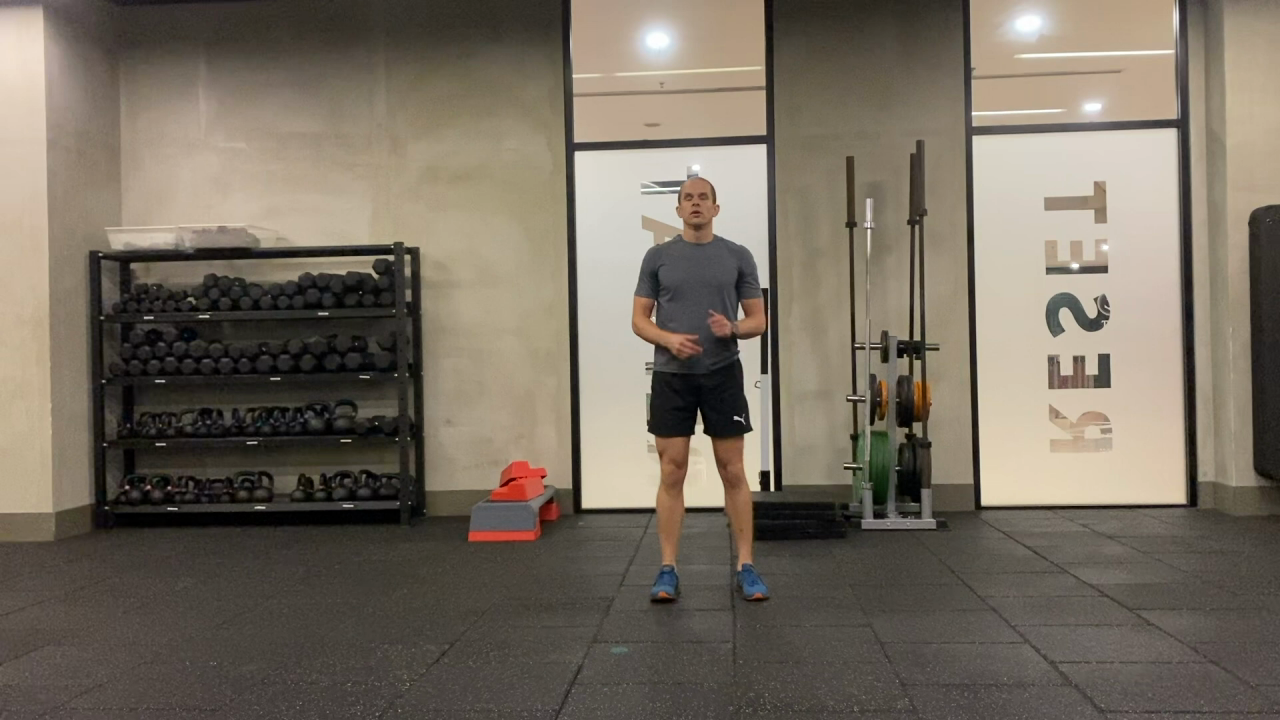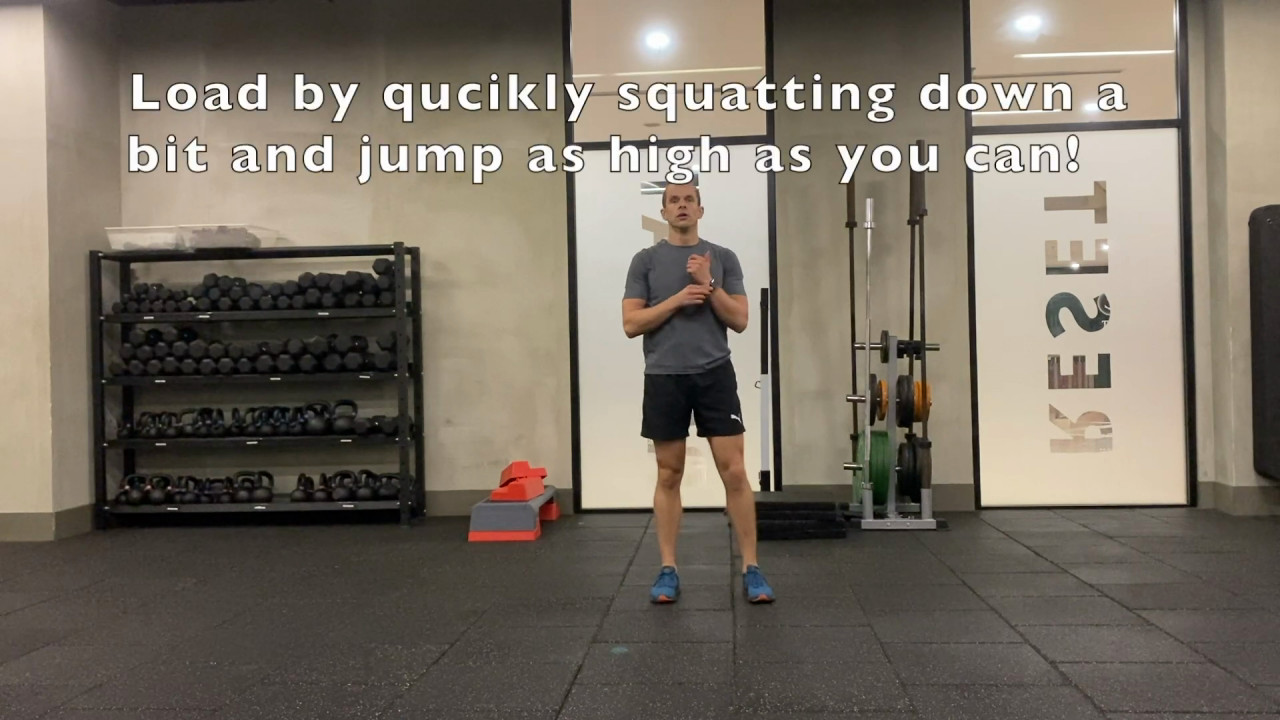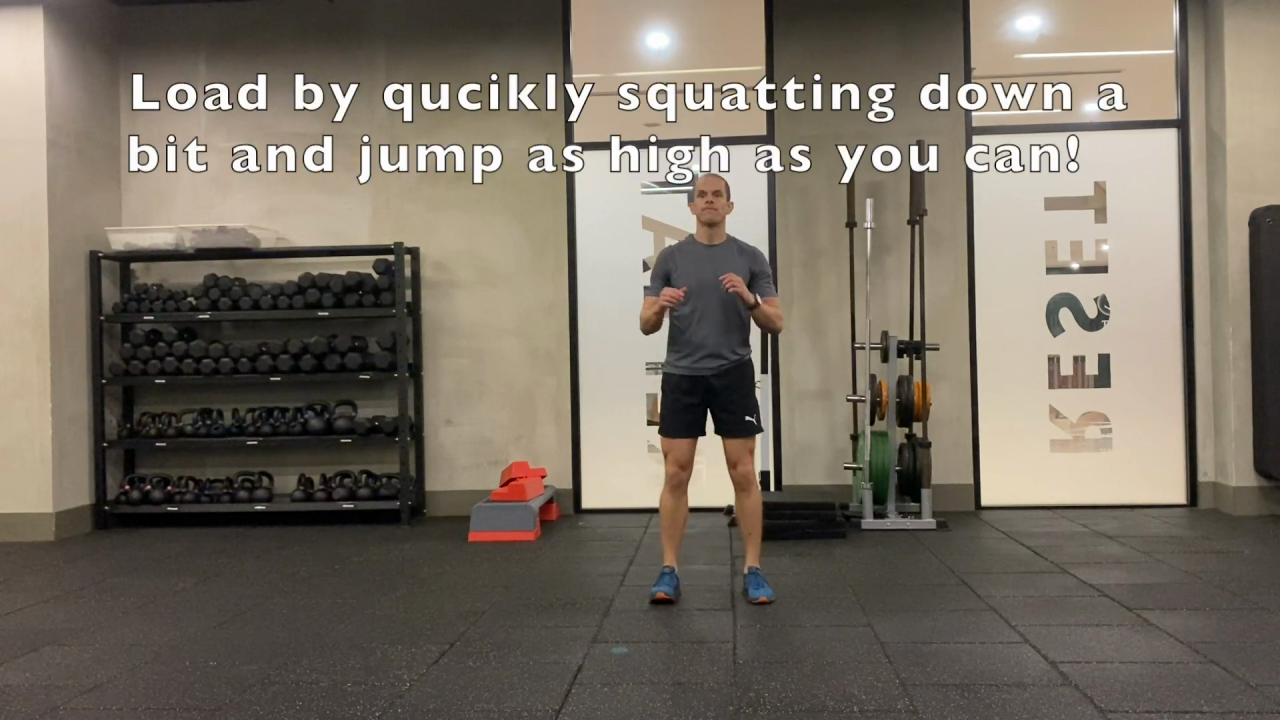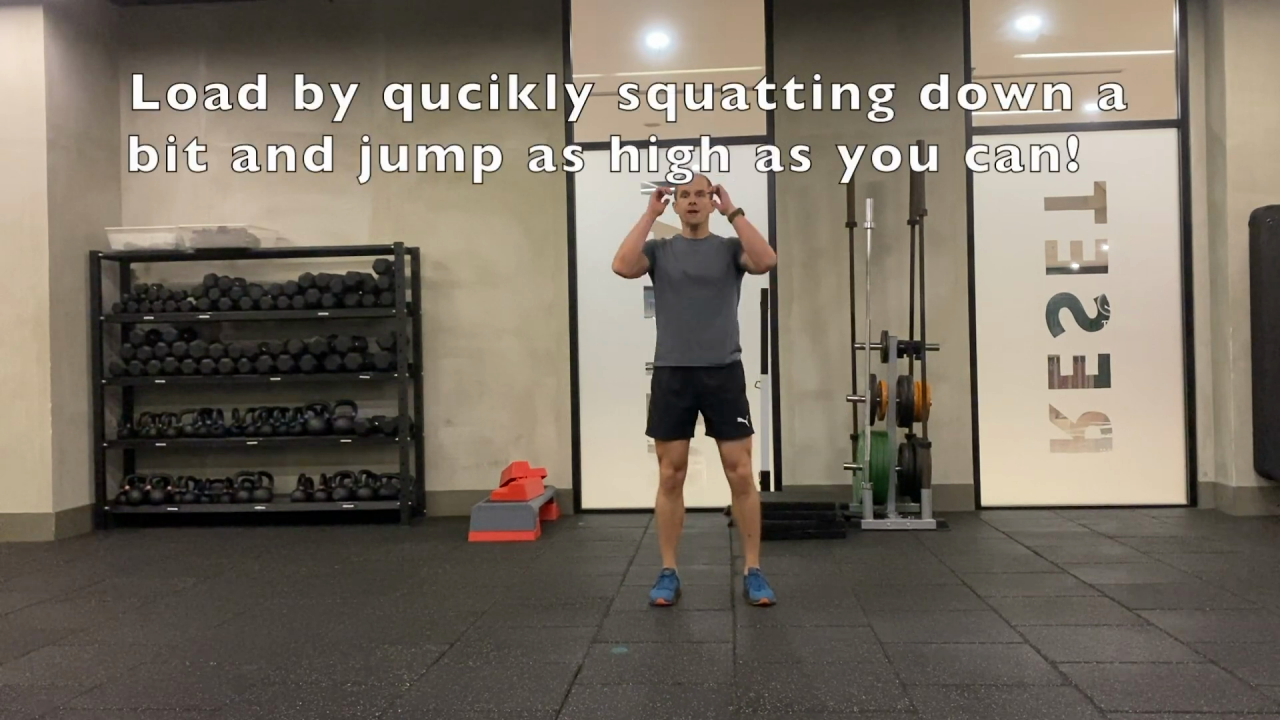
dt=0.7s
person 1, frame 1
left shoulder: (738, 256)
right shoulder: (658, 257)
left elbow: (759, 320)
right elbow: (639, 321)
left wrist: (731, 329)
right wrist: (668, 339)
left hip: (723, 374)
right hip: (672, 376)
left knee: (733, 473)
right knee: (672, 474)
left ankle: (745, 566)
right ankle: (668, 568)
person 1, frame 2
left shoulder: (723, 258)
right shoulder: (645, 260)
left elbow: (739, 320)
right elbow: (632, 323)
left wrist: (708, 284)
right wrist: (678, 297)
left hip: (715, 374)
right hip: (664, 378)
left knee: (734, 473)
right knee: (668, 476)
left ankle: (751, 568)
right ankle: (668, 569)
person 1, frame 3
left shoulder: (750, 257)
right shoulder: (670, 257)
left elbow: (775, 324)
right elbow: (646, 325)
left wrist: (749, 298)
right wrist: (661, 305)
left hip: (733, 375)
right hip: (682, 377)
left knee: (744, 476)
right knee: (676, 476)
left ankle: (752, 570)
right ankle: (669, 569)
person 1, frame 4
left shoulder: (730, 248)
right shoulder: (659, 250)
left elbow: (766, 261)
right elbow: (622, 267)
left wrist: (734, 211)
right wrist: (649, 214)
left hip: (724, 373)
right hip: (671, 375)
left knee: (741, 476)
right knee: (670, 478)
left ankle: (753, 571)
right ankle: (668, 572)
